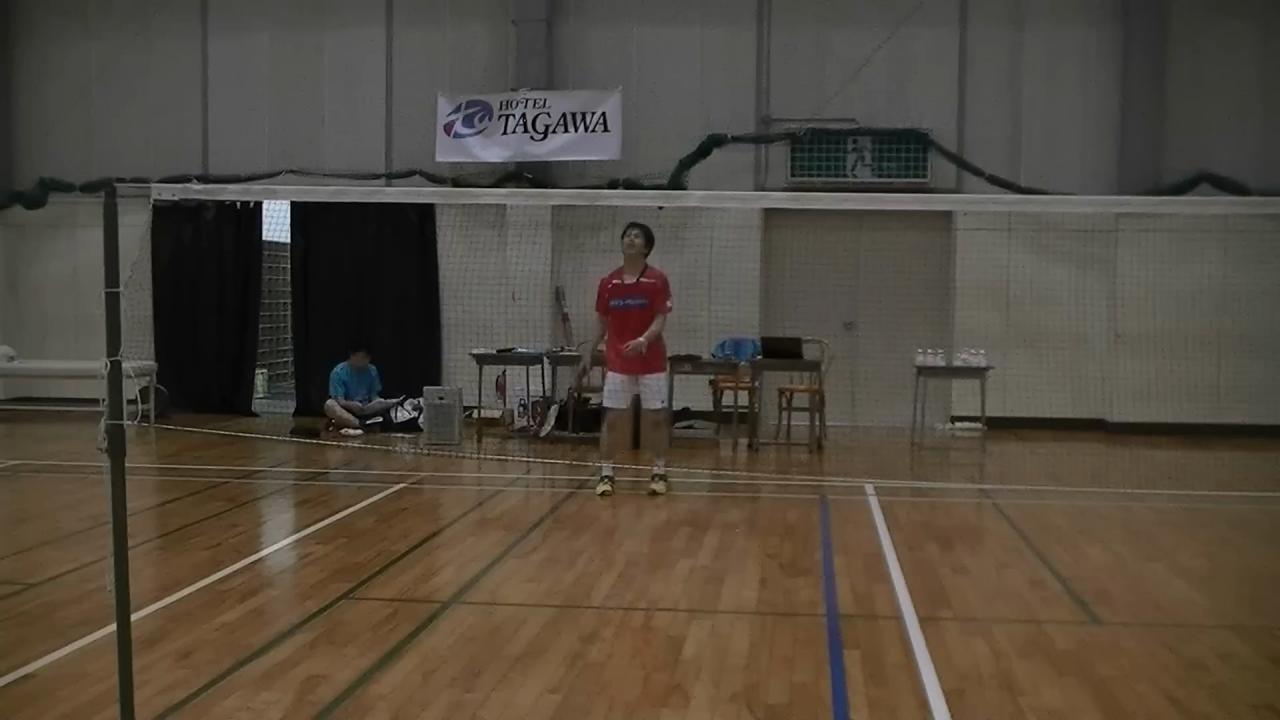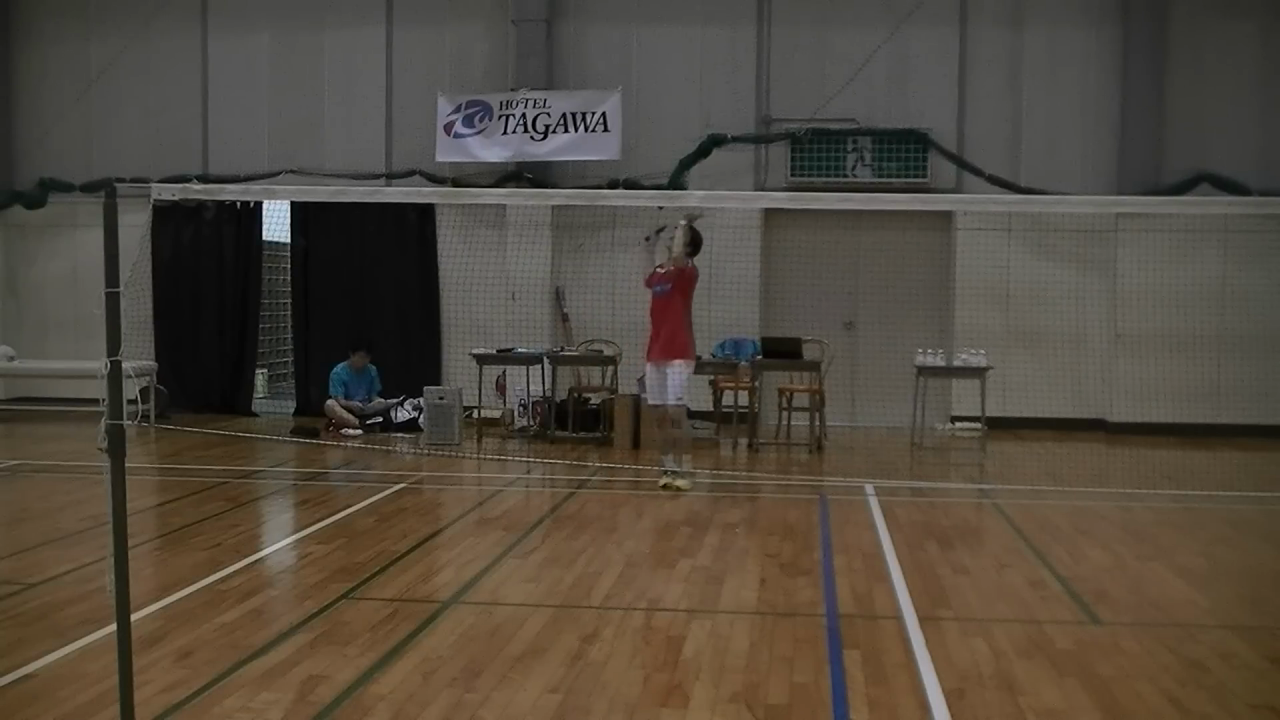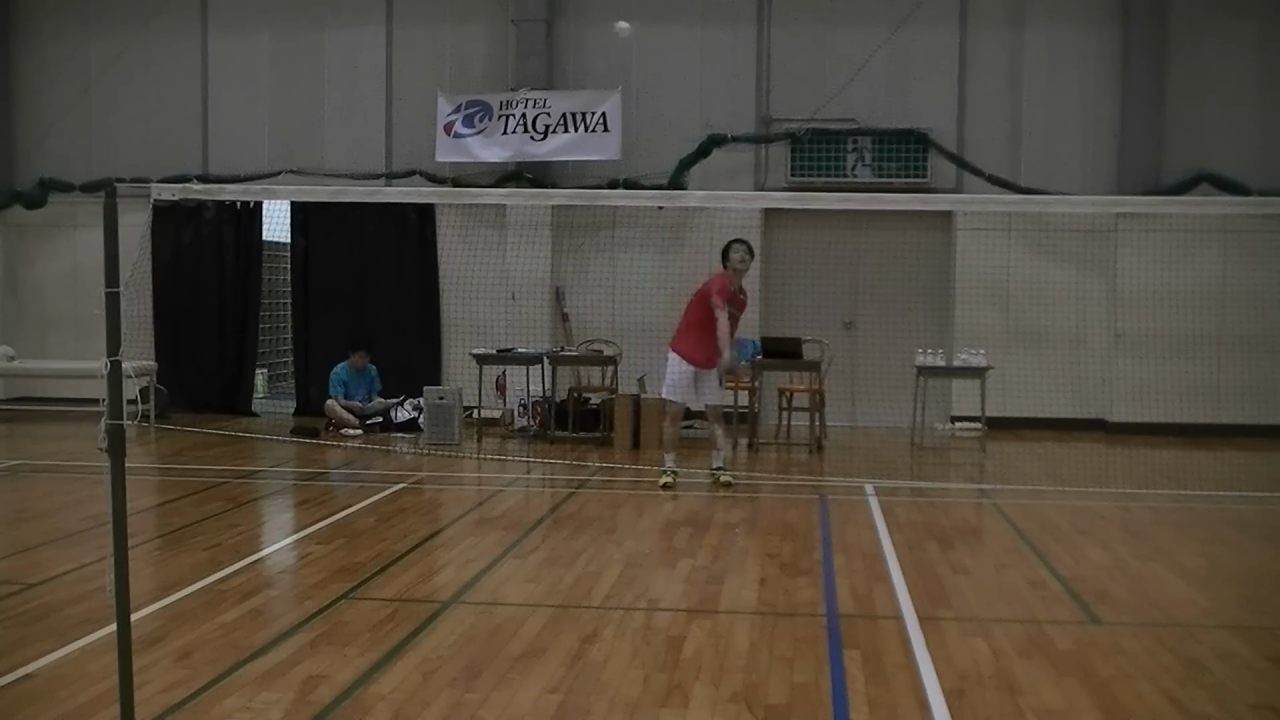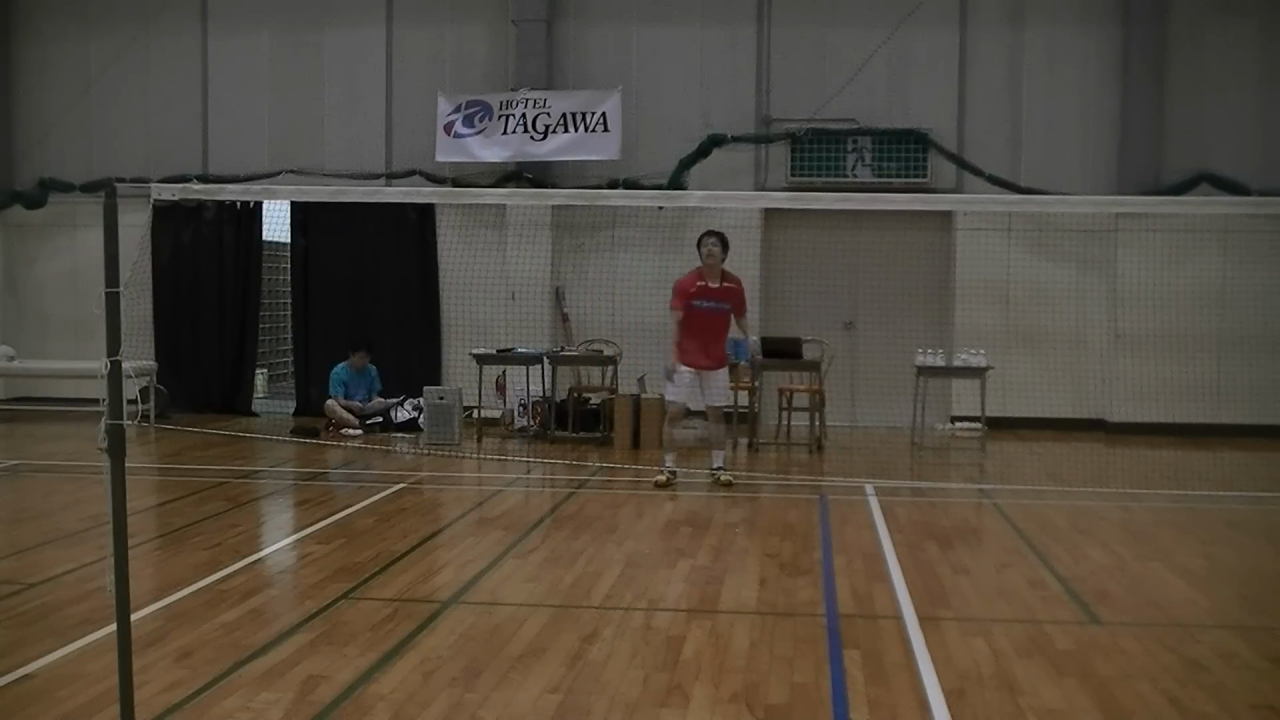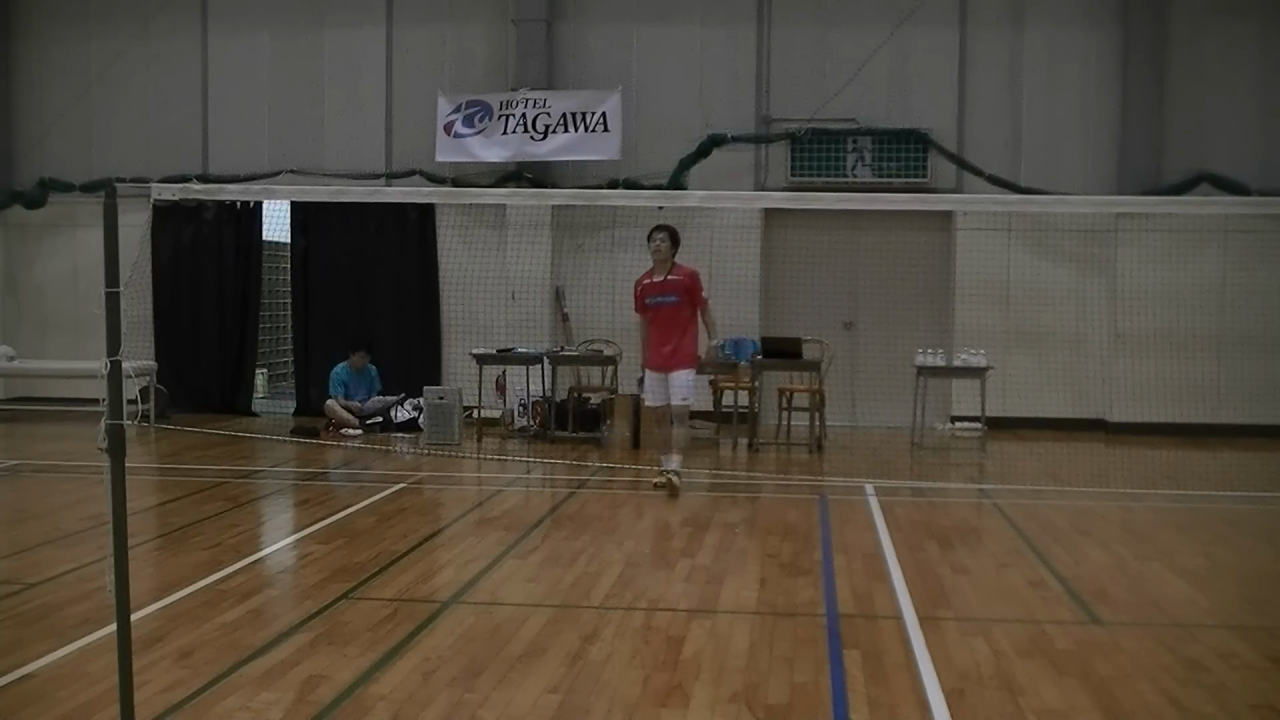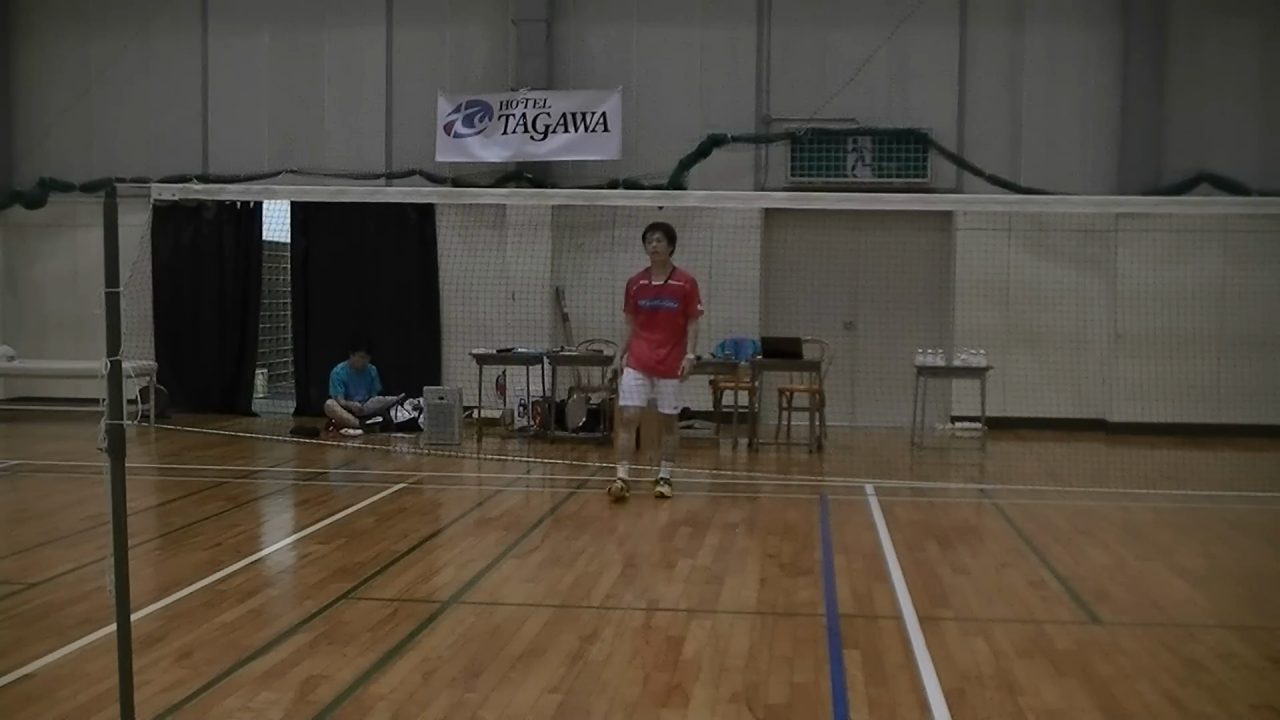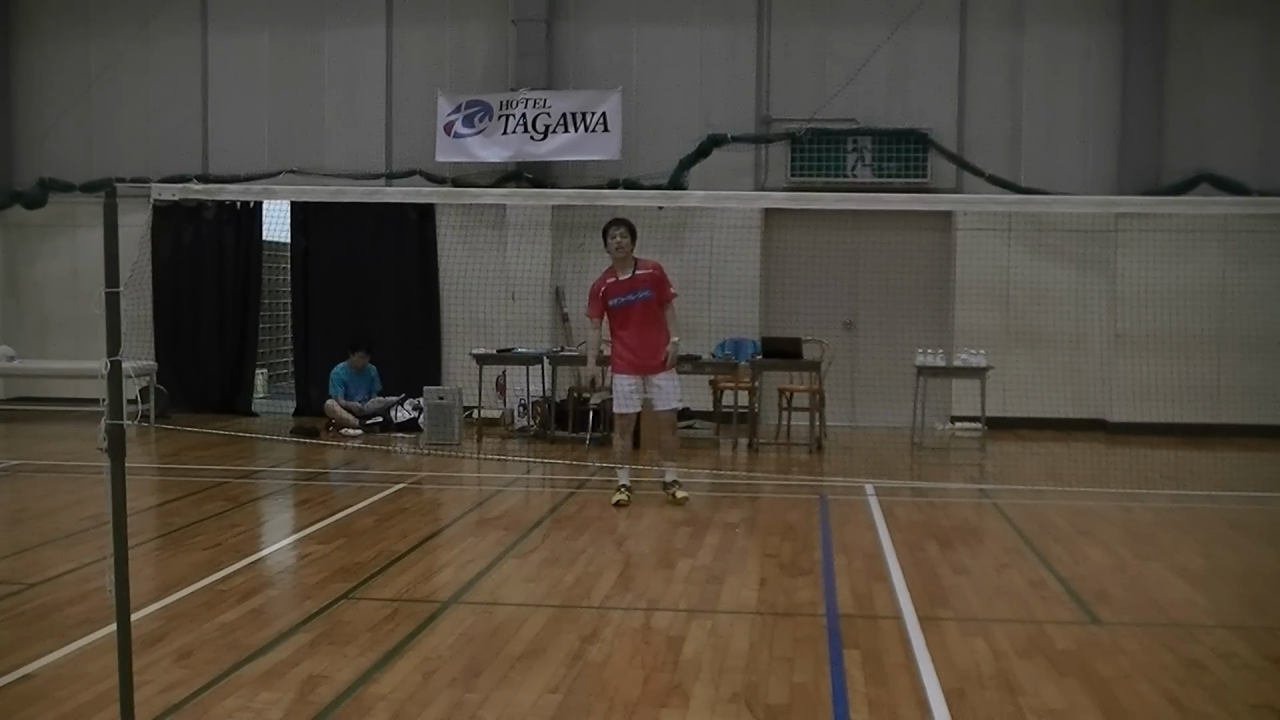
dt=0.7s
person 1, frame 1
left shoulder: (658, 280)
right shoulder: (608, 282)
left elbow: (661, 319)
right elbow: (602, 322)
left wrist: (643, 340)
right wrist: (589, 354)
left hip: (651, 363)
right hip: (617, 363)
left knee: (656, 418)
right knee: (612, 419)
left ankle: (659, 473)
right ankle: (606, 474)
person 1, frame 2
left shoulder: (687, 270)
right shoulder: (658, 271)
left elbow: (677, 256)
left wrist: (681, 226)
left hip: (679, 353)
right hip: (655, 353)
left knee: (675, 412)
right knee: (659, 415)
left ankle: (684, 469)
right ankle: (669, 467)
person 1, frame 3
left shoulder: (742, 297)
right shoulder: (718, 284)
left elbow: (729, 331)
right elbow: (721, 319)
left wrist: (725, 356)
right wrist: (727, 353)
left hip: (712, 359)
right hip: (684, 354)
left knee: (715, 413)
right knee: (675, 412)
left ankle: (718, 466)
right ankle: (669, 468)
person 1, frame 4
left shoulder: (735, 285)
right shoulder: (686, 283)
left elbow: (740, 316)
right elbow: (675, 323)
left wrist: (750, 337)
right wrist: (673, 357)
left hip: (716, 362)
right hip: (686, 358)
left knee: (716, 414)
right knee: (674, 412)
left ankle: (718, 467)
right ankle: (669, 468)
person 1, frame 5
left shoulder: (688, 276)
right shoulder: (642, 284)
left elbow: (704, 310)
left wrist: (713, 341)
right wrist: (643, 356)
left hip: (683, 359)
right hip: (654, 360)
left knee: (680, 414)
right knee: (658, 416)
left ankle: (675, 471)
right ankle: (665, 467)
person 1, frame 6
left shoulder: (686, 283)
right shoulder: (634, 284)
left elbow: (692, 323)
right elbow: (631, 324)
left wrist: (689, 355)
right wrist: (621, 356)
left hip: (670, 364)
right hip: (637, 363)
left knee: (669, 421)
right knee: (627, 417)
left ankle: (664, 477)
right ankle: (622, 478)
person 1, frame 7
left shoulder: (654, 271)
right shoulder: (601, 285)
left elbow: (668, 308)
right elbow: (595, 326)
left wrist: (673, 338)
right wrist: (592, 361)
left hip: (660, 361)
right hip: (625, 365)
left knee: (668, 420)
right knee: (623, 423)
left ankle: (670, 480)
right ankle: (623, 484)
